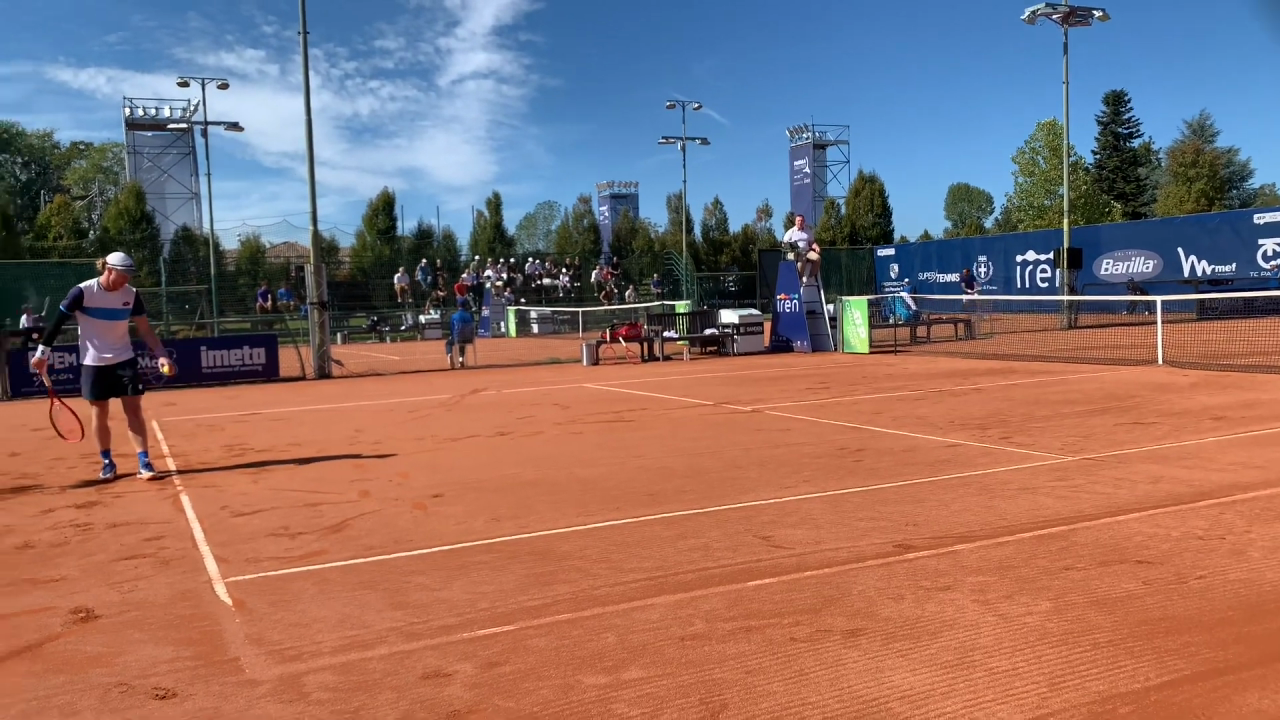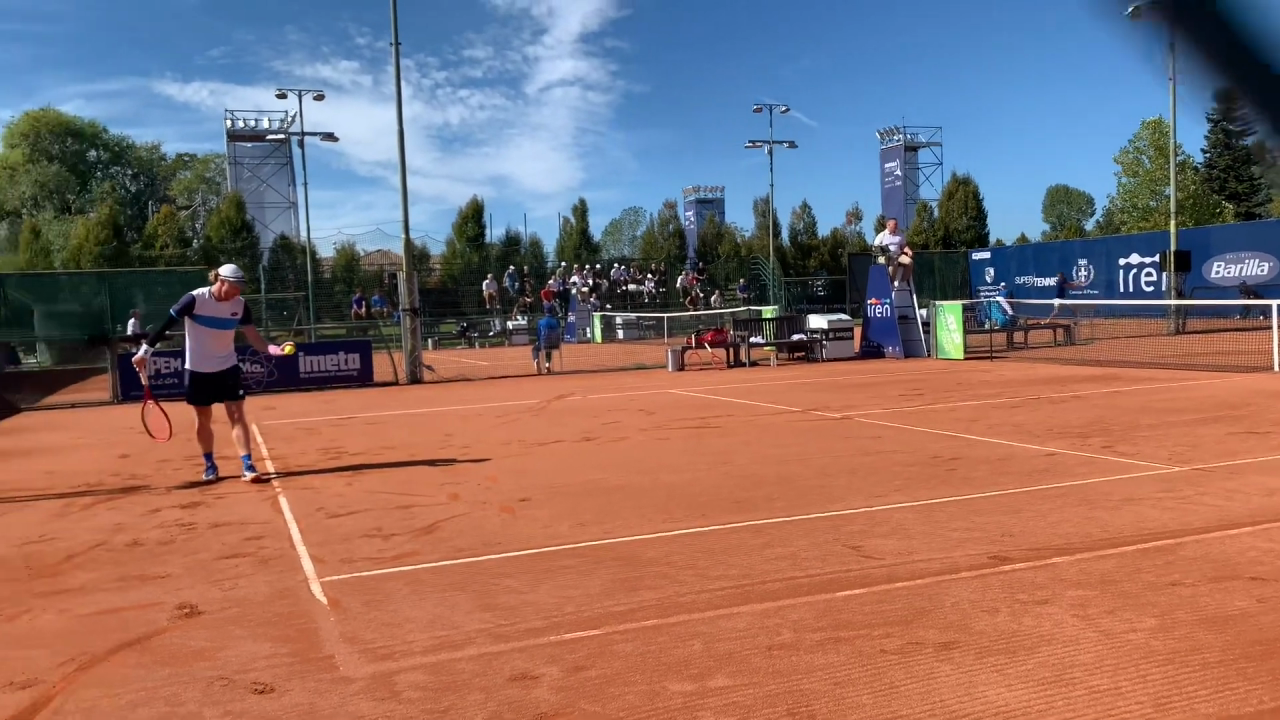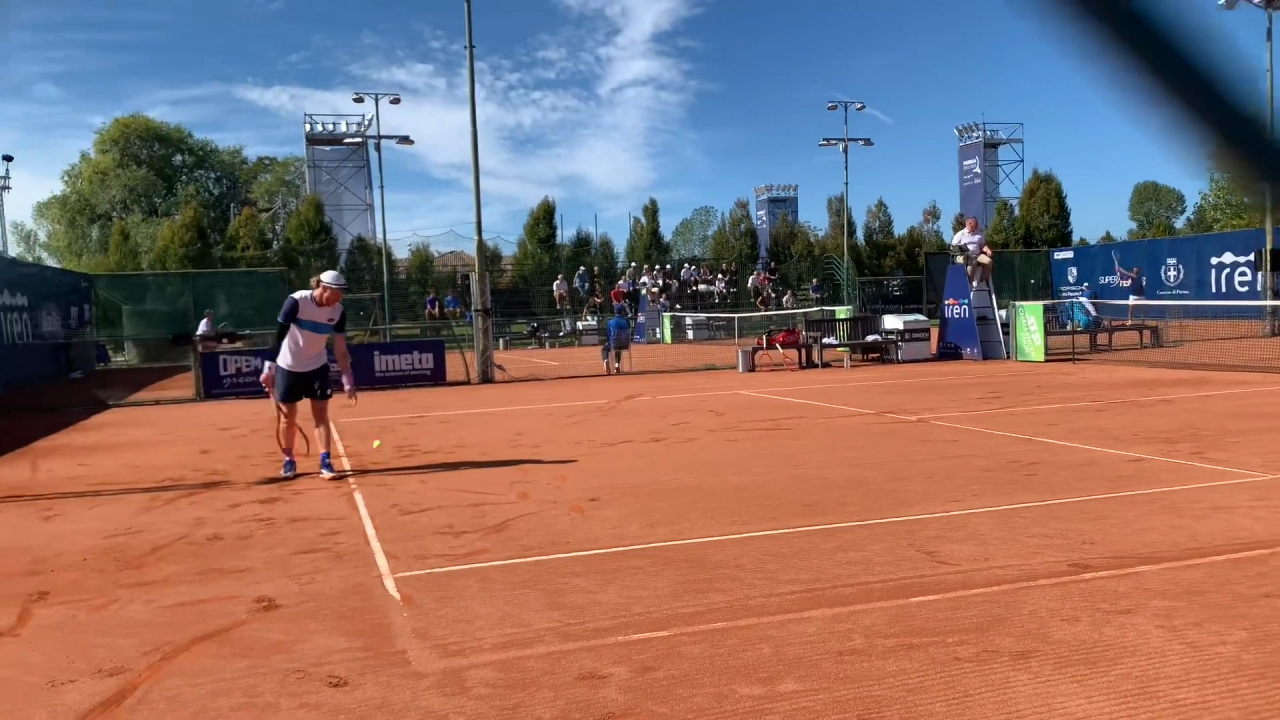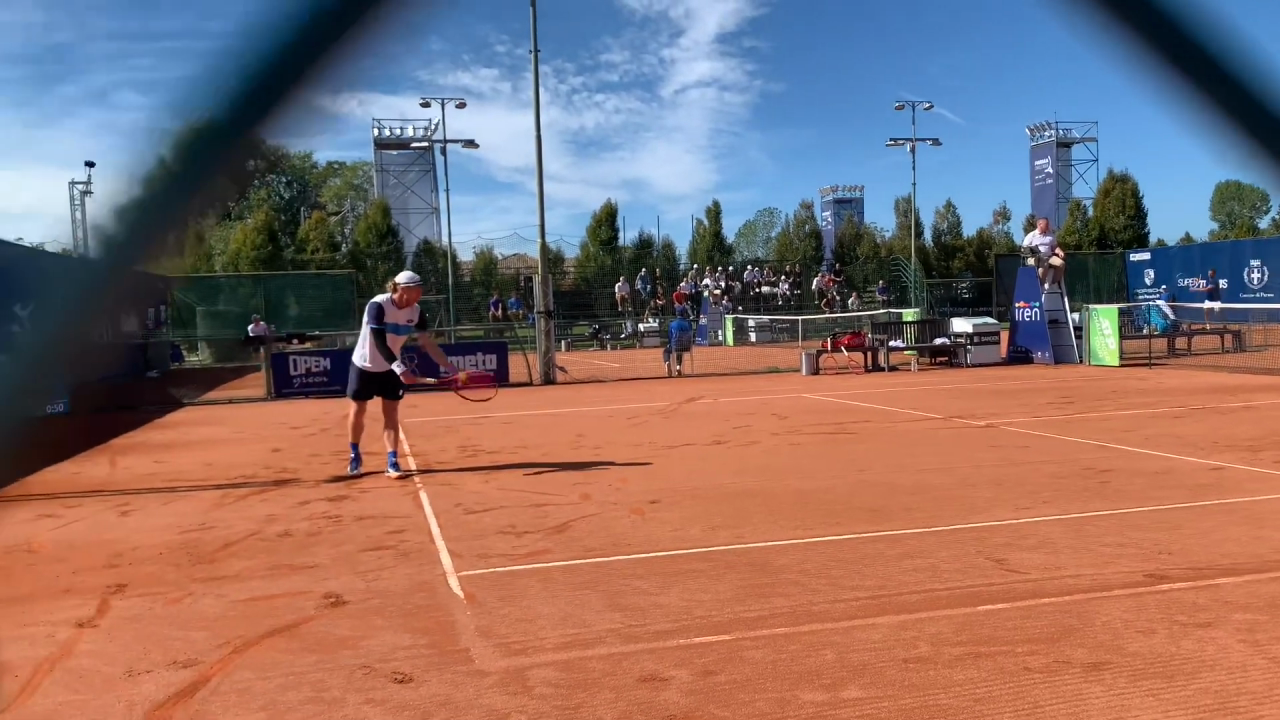
dt=0.4s
person 1, frame 1
left shoulder: (131, 294)
right shoulder: (83, 292)
left elbow: (144, 329)
right elbow: (58, 321)
left wrist: (161, 355)
right wrist: (42, 353)
left hip: (124, 360)
right hip: (94, 363)
left knee: (134, 410)
right knee: (99, 414)
left ankle: (144, 462)
right ankle: (107, 462)
person 1, frame 2
left shoulder: (240, 305)
right shoulder: (194, 299)
left elbow: (253, 336)
right elbow: (166, 325)
left wrist: (273, 349)
right wrist: (144, 352)
left hip: (227, 368)
right hip: (197, 370)
left knee: (237, 415)
right knee: (203, 418)
left ankle: (247, 465)
right ankle: (210, 464)
person 1, frame 3
left shoulder: (338, 311)
right shoulder: (296, 302)
left elbow: (340, 348)
right elbow: (279, 336)
left wrist: (348, 381)
right wrist: (269, 368)
left hip: (318, 367)
right hip: (289, 367)
left knee: (321, 414)
right knee: (288, 414)
left ankle: (326, 462)
right ankle: (288, 460)
person 1, frame 4
left shoulder: (415, 312)
right shoulder: (377, 306)
left elbow: (428, 344)
right elbow: (380, 344)
left wrist: (450, 367)
right wrist: (401, 368)
left hip: (390, 368)
right hip: (364, 365)
left knee: (391, 413)
right knee: (357, 411)
left ankle: (392, 461)
right ankle: (355, 456)
